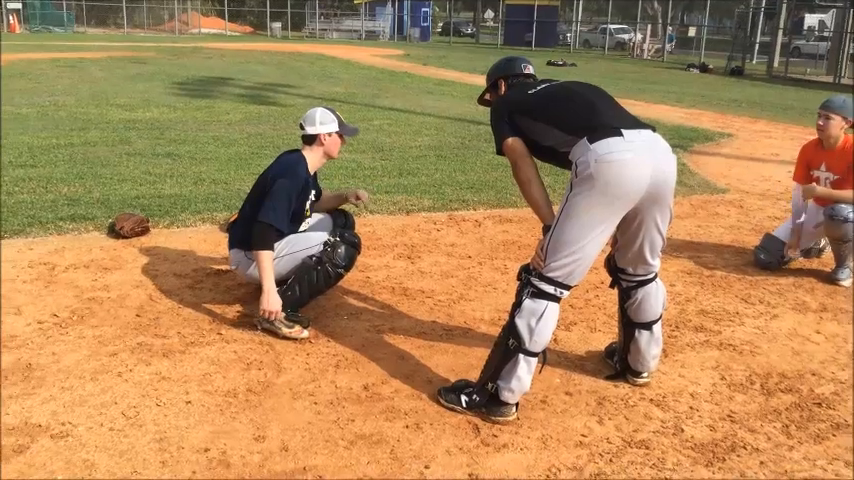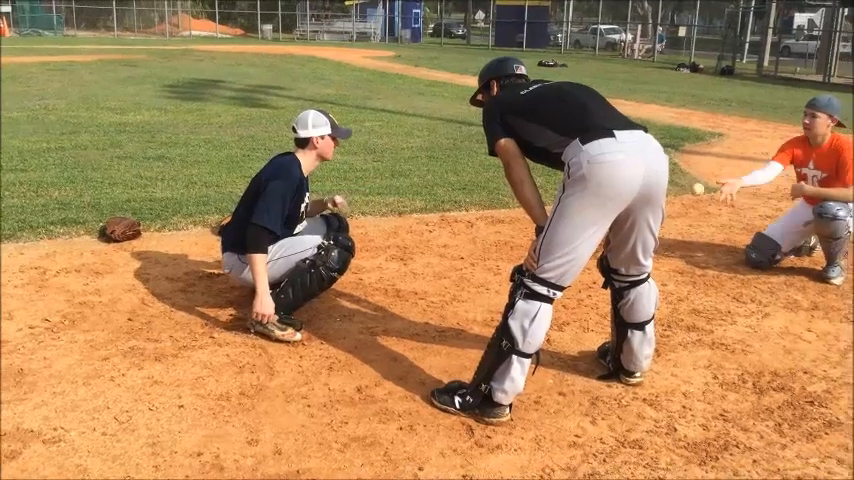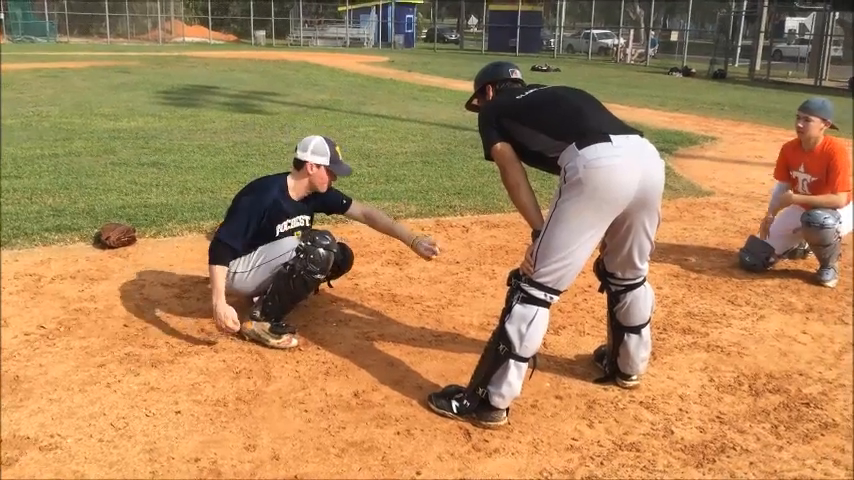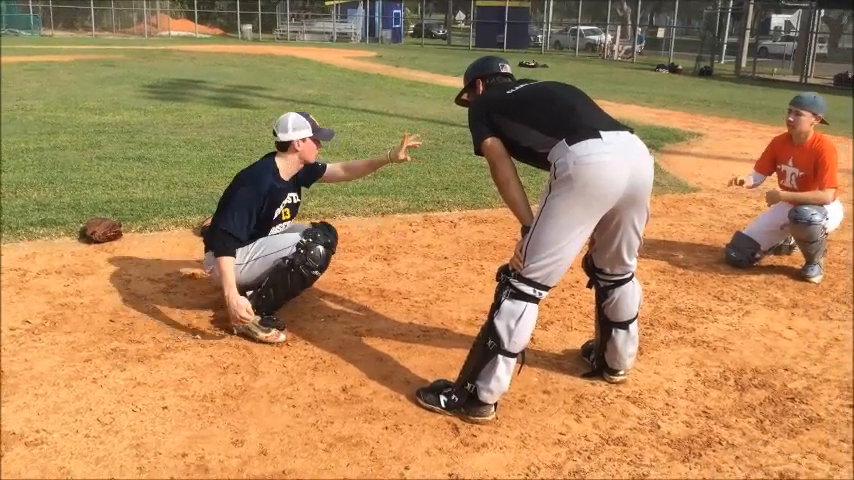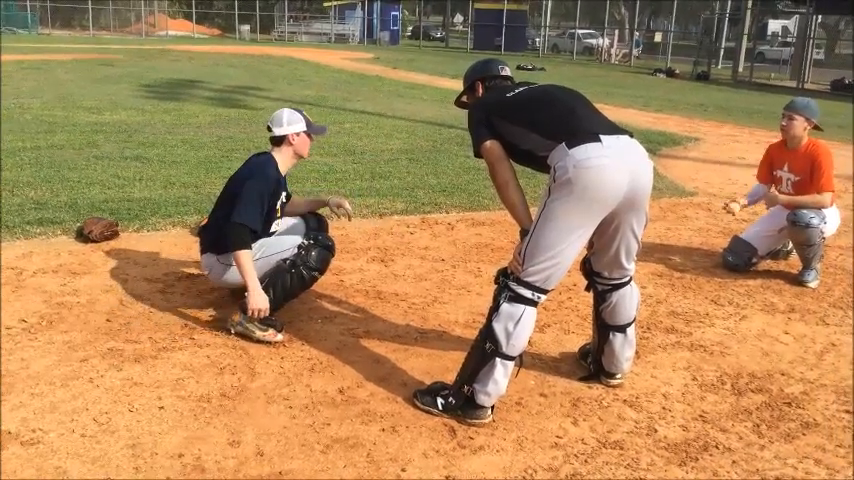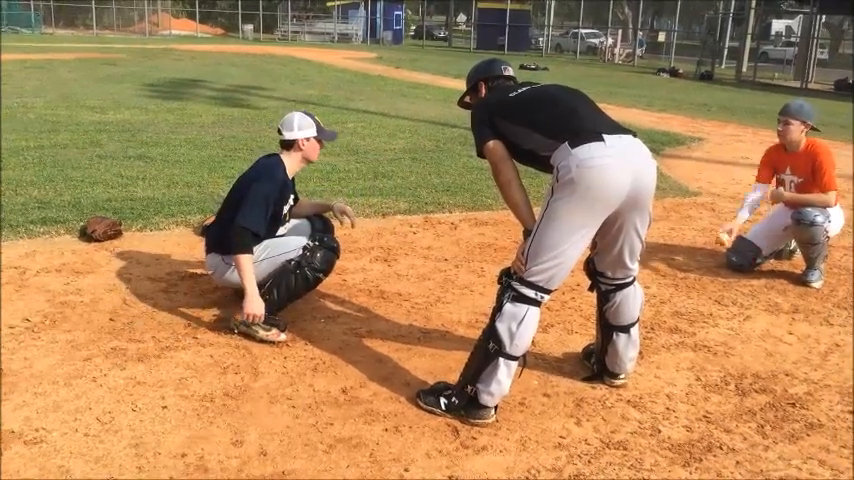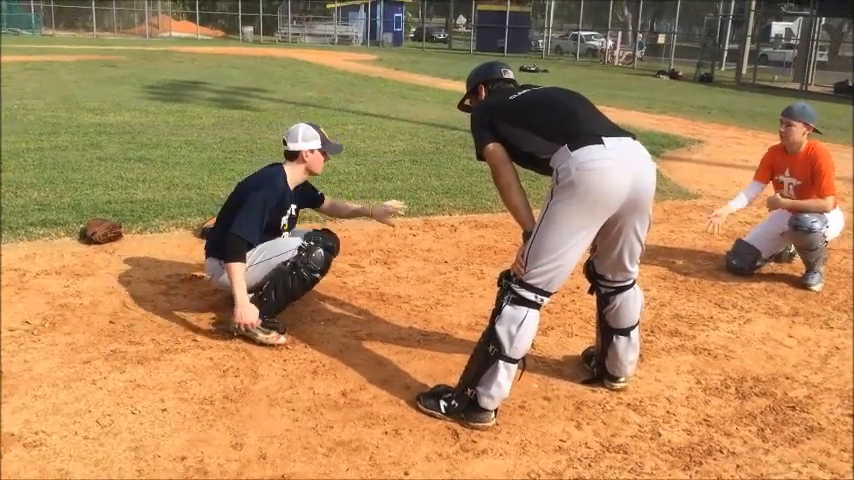
dt=0.5s
person 1, frame 1
left shoulder: (505, 104)
right shoulder: (570, 90)
left elbow: (523, 164)
left wrist: (550, 228)
left hip: (611, 161)
right hip: (660, 153)
left knee: (546, 280)
right knee: (641, 269)
left ankle: (499, 395)
right ankle: (638, 362)
person 1, frame 2
left shoulder: (497, 105)
right shoulder: (563, 90)
left elbow: (515, 165)
left wrist: (544, 228)
left hip: (603, 162)
right hip: (652, 154)
left knee: (538, 282)
right knee: (632, 269)
left ankle: (492, 396)
right ankle: (631, 361)
person 1, frame 3
left shoulder: (493, 110)
right shoulder: (558, 95)
left elbow: (511, 169)
left wrist: (539, 232)
left hip: (599, 167)
right hip: (647, 158)
left knee: (535, 285)
right knee: (628, 273)
left ankle: (488, 400)
right ankle: (627, 365)
person 1, frame 4
left shoulder: (484, 104)
right shoulder: (549, 90)
left elbow: (501, 164)
left wrist: (530, 229)
right wrist: (592, 224)
left hip: (589, 163)
right hip: (637, 155)
left knee: (525, 281)
right knee: (617, 268)
left ankle: (476, 395)
right ankle: (615, 360)
person 1, frame 5
left shoulder: (483, 106)
right shoulder: (548, 93)
left elbow: (501, 167)
left wrist: (528, 232)
left hip: (589, 167)
right hip: (637, 159)
left knee: (523, 285)
right knee: (615, 273)
left ankle: (474, 397)
right ankle: (611, 364)
person 1, frame 6
left shoulder: (486, 107)
right shoulder: (551, 93)
left elbow: (504, 168)
left wrist: (531, 231)
left hip: (591, 166)
right hip: (640, 159)
left knee: (526, 284)
right knee: (618, 273)
left ankle: (475, 398)
right ankle: (615, 364)
person 1, frame 7
left shoulder: (485, 109)
right shoulder: (550, 96)
left elbow: (503, 171)
left wrist: (531, 234)
left hip: (591, 168)
right hip: (639, 161)
left knee: (525, 287)
right knee: (618, 275)
left ankle: (477, 400)
right ankle: (615, 367)
person 2, frame 1
left shoulder: (305, 167)
right shoulder: (292, 172)
left elbow: (317, 203)
right elbow: (263, 233)
left wrist: (346, 196)
right wrist: (269, 291)
left hip: (276, 241)
right hip: (252, 256)
left knee: (341, 221)
right knee: (346, 244)
left ankle: (285, 281)
right ankle: (279, 310)
person 2, frame 2
left shoulder: (296, 168)
right shoulder: (287, 175)
left elbow: (298, 211)
right elbow: (257, 236)
left wrist: (325, 204)
right wrist: (262, 294)
right hip: (245, 259)
left knee: (336, 225)
right knee: (340, 248)
left ankle: (280, 285)
right ankle: (271, 314)
person 2, frame 3
left shoulder: (316, 193)
right shoulder: (263, 196)
left elbow: (363, 212)
right elbow: (220, 248)
left wrist: (413, 240)
right wrist: (220, 304)
left hip: (269, 262)
right hip: (240, 270)
left knee: (341, 256)
right knee: (320, 246)
left ankle: (274, 294)
right ankle: (262, 319)
person 2, frame 4
left shoulder: (297, 168)
right shoulder: (259, 182)
left elbow: (341, 171)
right elbow: (224, 241)
left wrist: (388, 158)
right wrist: (231, 296)
left hip: (260, 248)
right hip: (233, 259)
left knee: (324, 234)
right knee: (316, 249)
left ankle: (272, 283)
right ankle: (253, 315)
person 2, frame 5
left shoulder: (274, 167)
right shoulder: (264, 174)
left elbow: (286, 206)
right elbow: (238, 236)
left wrist: (326, 201)
right wrist: (254, 290)
right hip: (225, 259)
left knee: (314, 225)
right knee: (319, 247)
left ankle: (266, 283)
right ankle: (249, 315)
person 2, frame 6
left shoulder: (282, 171)
right shoulder: (271, 177)
left elbow: (292, 208)
right elbow: (240, 238)
left wrist: (330, 206)
right wrist: (251, 295)
right hip: (228, 261)
left knee: (320, 227)
right knee: (324, 249)
left ankle: (263, 284)
right ankle: (254, 316)
person 2, frame 7
left shoulder: (295, 182)
right shoulder: (268, 188)
left elbow: (328, 205)
right elbow: (233, 246)
left wrist: (370, 212)
right wrist: (242, 302)
right hip: (226, 266)
left knee: (327, 241)
right knee: (318, 251)
left ankle: (258, 289)
right ankle: (256, 316)
person 3, frame 1
right shoulder: (809, 149)
right elbow: (800, 194)
left wrist: (819, 191)
right wrist: (796, 233)
right hip: (818, 208)
right knee: (766, 257)
right ankle: (816, 244)
person 3, frame 2
right shoulder: (795, 145)
right elbow: (769, 171)
left wrist: (808, 190)
right wrist: (738, 182)
right hip: (808, 206)
left knee: (828, 212)
right knee: (756, 257)
left ankle: (835, 263)
right ankle: (807, 243)
person 3, frame 3
left shoulder: (836, 151)
right shoulder: (788, 149)
left elbow: (840, 200)
right elbow: (782, 186)
left wrist: (795, 198)
right wrist: (770, 214)
left hip: (837, 213)
right hip: (800, 210)
left knee: (817, 220)
right knee: (750, 260)
left ankle: (829, 265)
right ankle: (800, 246)
person 3, frame 4
left shoulder: (824, 147)
right shoulder: (778, 142)
left elbow: (827, 196)
right elbow: (758, 175)
left wrist: (782, 196)
right wrist: (746, 180)
left hip: (822, 209)
right hip: (787, 206)
left knee: (804, 217)
right knee: (736, 255)
left ankle: (815, 261)
right ankle: (785, 242)
person 3, frame 5
left shoulder: (819, 152)
right shoulder: (774, 150)
left elbow: (825, 200)
right elbow: (763, 188)
left wrist: (781, 199)
right wrist: (744, 201)
left hip: (820, 215)
right hip: (784, 212)
left knee: (802, 220)
right knee: (734, 260)
left ankle: (812, 266)
right ankle: (783, 247)
person 3, frame 6
left shoulder: (819, 152)
right shoulder: (773, 153)
left elbow: (831, 199)
right elbow: (758, 191)
left wrist: (787, 196)
right wrist: (738, 221)
left hip: (823, 214)
right hip: (788, 211)
left knee: (809, 218)
right knee: (738, 260)
left ankle: (815, 265)
right ankle: (786, 246)
person 3, frame 7
left shoulder: (819, 155)
right shoulder: (774, 152)
left elbow: (827, 204)
right elbow: (754, 188)
left wrist: (783, 203)
right wrist: (727, 209)
left hip: (823, 217)
right hip: (787, 214)
left knee: (805, 224)
right knee: (737, 263)
left ankle: (815, 269)
right ankle: (786, 249)
